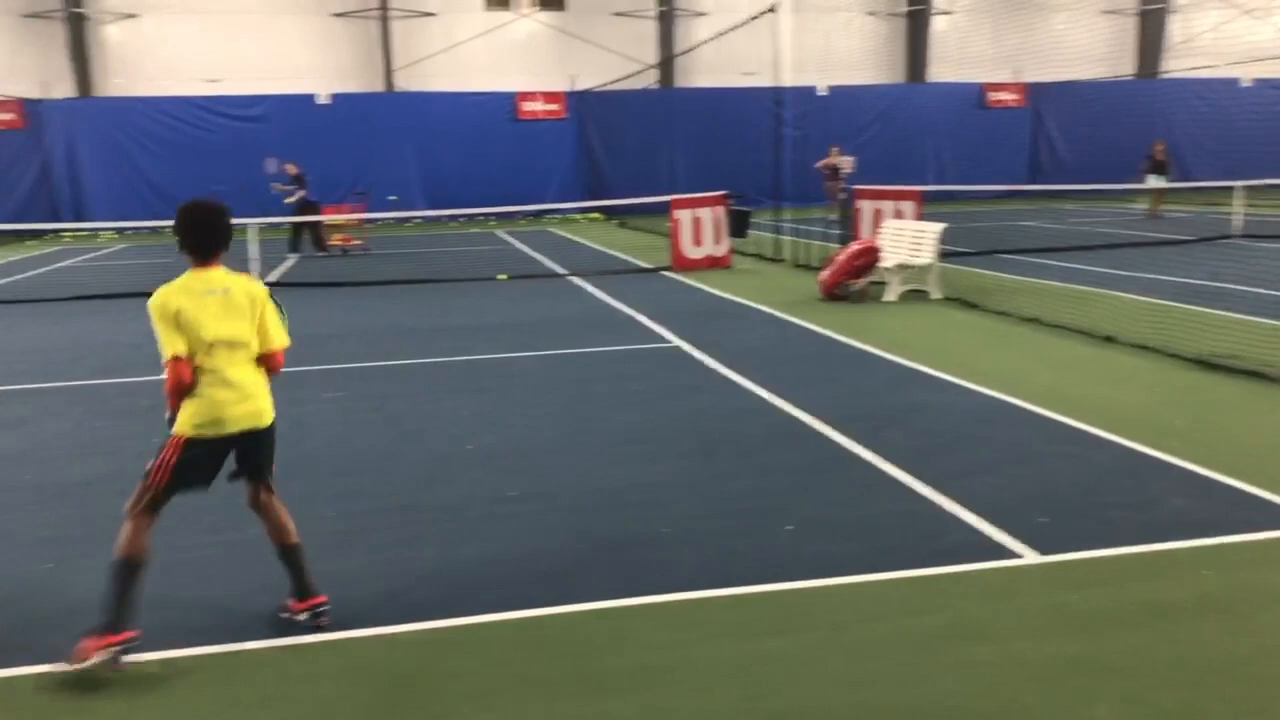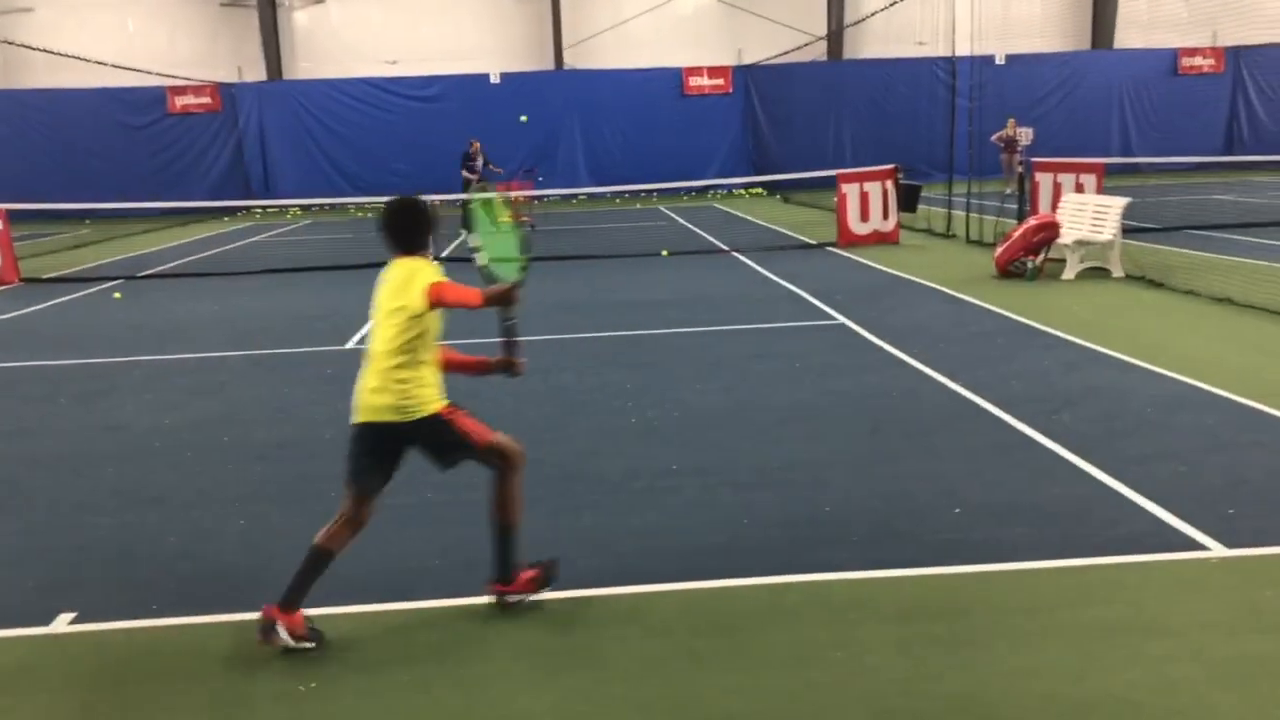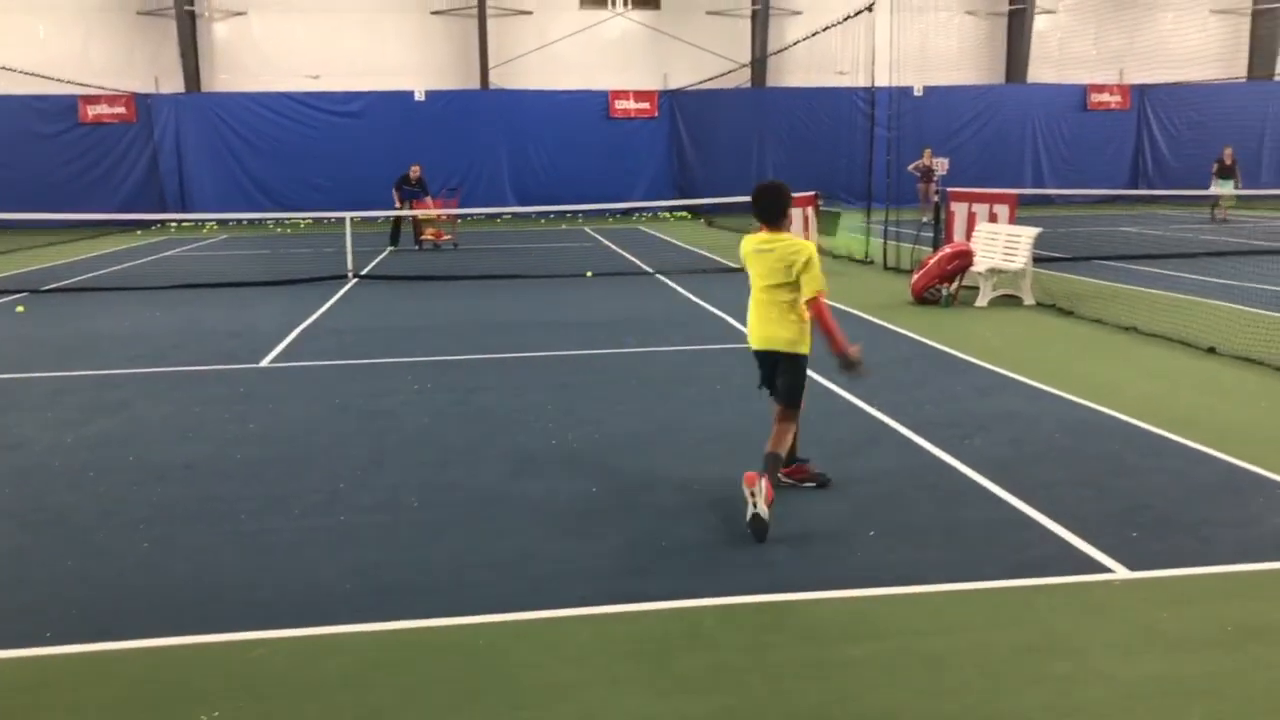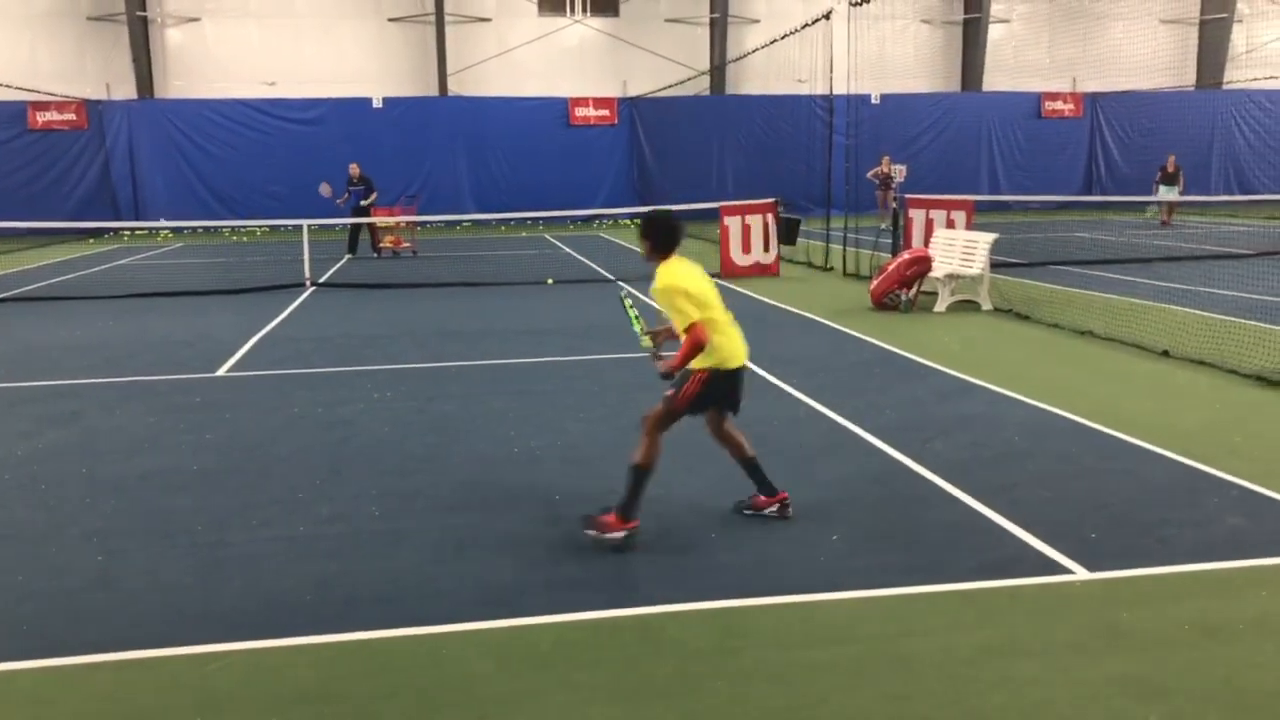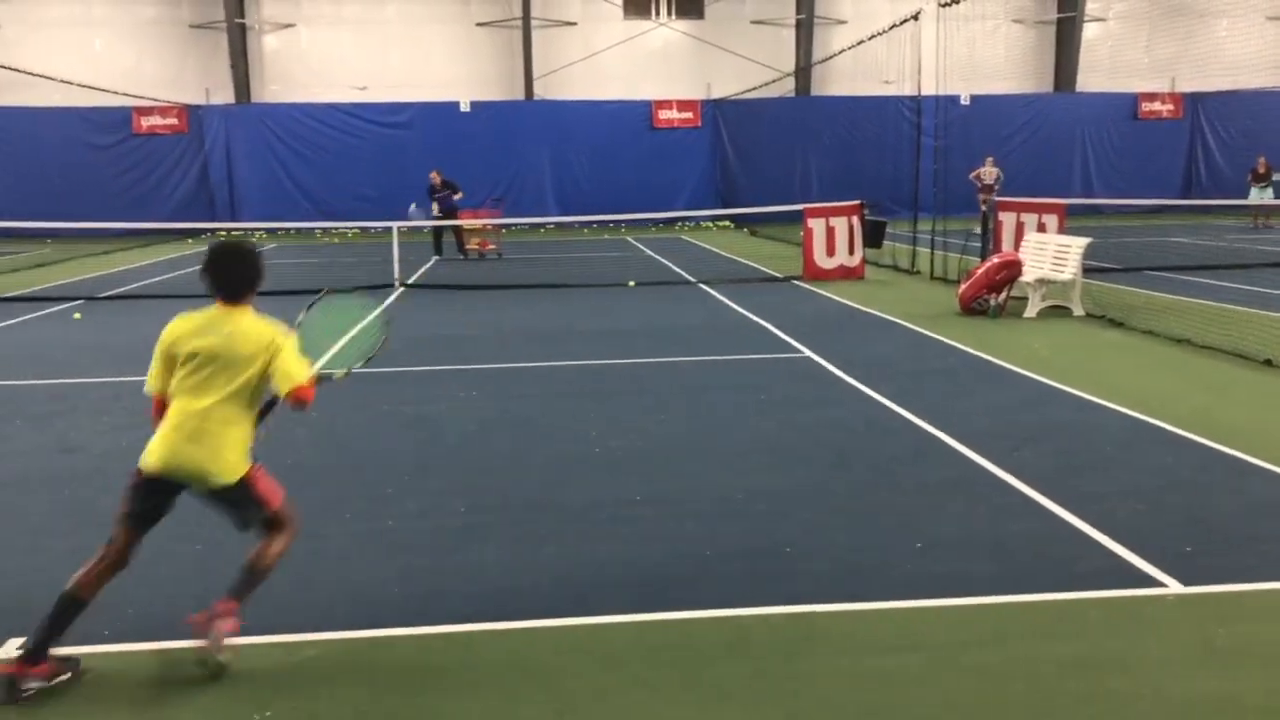
dt=1s
person 1, frame 1
left shoulder: (166, 299)
right shoulder: (251, 289)
left elbow: (181, 377)
right elbow: (274, 359)
left wrist: (175, 409)
left hip: (203, 417)
right hip: (256, 413)
left knee: (141, 510)
right knee: (264, 498)
left ankle: (114, 630)
right ankle: (309, 598)
person 1, frame 2
left shoulder: (393, 278)
right shoulder: (422, 275)
right elbow: (442, 293)
left wrist: (491, 363)
right wrist: (492, 295)
left hip: (371, 408)
right hip: (415, 407)
left knee: (354, 512)
right knee: (510, 459)
left ankle: (283, 610)
right ankle: (508, 580)
person 1, frame 3
left shoulder: (751, 246)
right shoulder: (803, 249)
right elbow: (814, 304)
right wrist: (842, 349)
left hip: (759, 339)
right hip: (788, 343)
left knee: (790, 407)
right knee: (786, 419)
left ankle: (791, 464)
right ankle: (763, 481)
person 1, frame 4
left shoulder: (665, 283)
right shoulder: (689, 269)
left elbow: (699, 336)
left wrist: (671, 366)
right wrist: (673, 335)
left hip: (713, 362)
right hip: (733, 356)
left knee: (652, 426)
right knee: (719, 427)
left ankle: (623, 517)
right ankle: (772, 496)
person 1, frame 5
left shoulder: (178, 329)
right shoulder: (274, 336)
left elbow: (159, 407)
right elbow: (302, 394)
right wrist: (306, 381)
left hip: (165, 456)
right hip: (223, 462)
left knee: (114, 554)
right knee: (282, 527)
right ankle: (223, 610)
